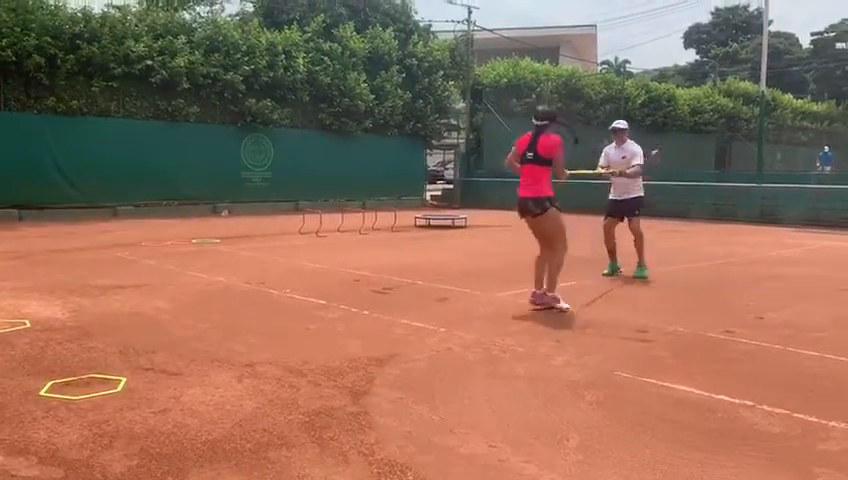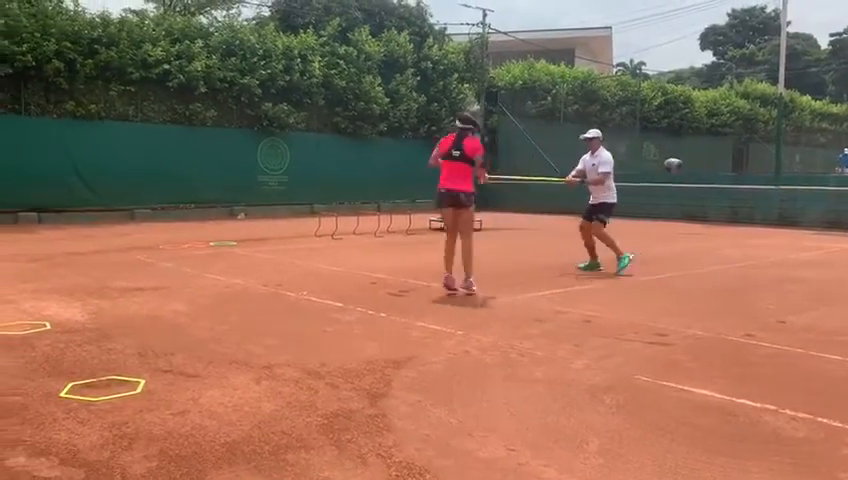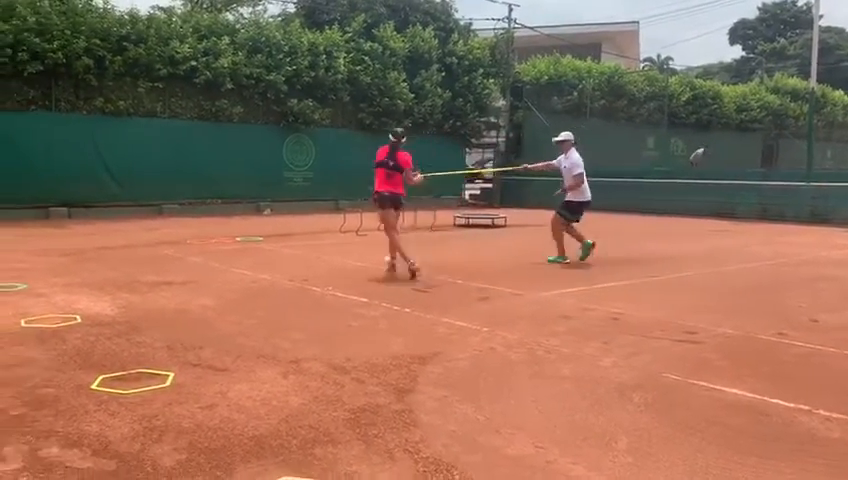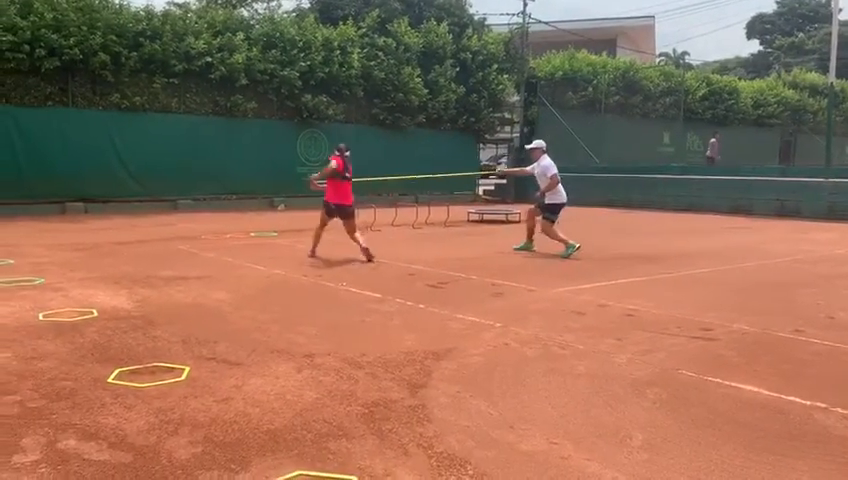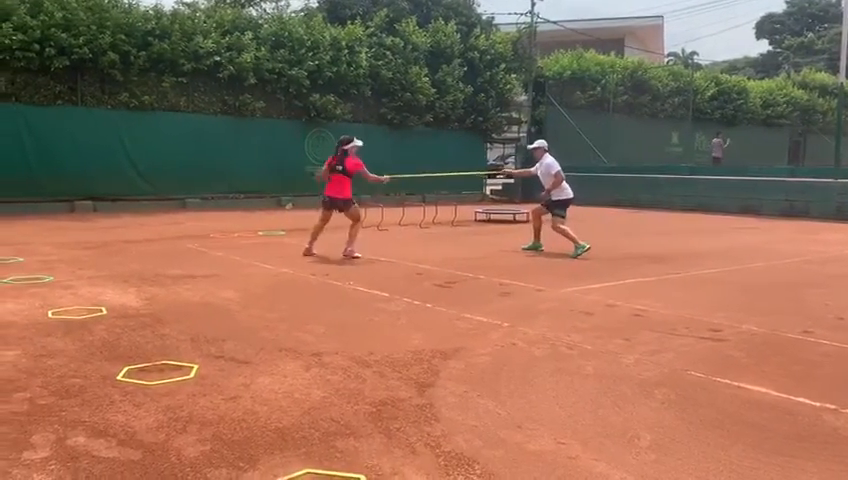
dt=0.5s
person 1, frame 1
left shoulder: (524, 139)
right shoulder: (554, 140)
left elbow: (509, 163)
right elbow: (560, 173)
right wrist: (562, 173)
left hip: (523, 199)
right hip: (541, 199)
left knee: (546, 246)
right knee: (560, 245)
left ankle: (538, 292)
right ankle: (549, 294)
person 1, frame 2
left shoulder: (446, 140)
right shoulder: (476, 143)
left elbow: (432, 162)
right elbow: (479, 171)
right wrist: (484, 176)
left hip: (445, 192)
right hip: (464, 193)
left knee: (451, 236)
right knee: (466, 238)
left ankle: (449, 276)
right ankle: (467, 281)
person 1, frame 3
left shoulder: (381, 151)
right shoulder: (406, 157)
right elbow: (409, 181)
right wrist: (418, 177)
left hip: (382, 195)
right hip: (397, 196)
left knee: (392, 233)
right knee: (392, 230)
left ankle: (410, 262)
right ankle: (392, 261)
person 1, frame 4
left shoulder: (335, 161)
right shoulder: (349, 168)
left elbow: (332, 167)
left wrist: (315, 177)
right wrist: (320, 187)
left hip: (331, 203)
right hip: (347, 205)
left knee: (322, 225)
right knee: (353, 232)
left ankle: (313, 250)
right ankle: (363, 246)
person 1, frame 5
left shoulder: (333, 158)
right shoulder: (355, 162)
left elbow: (322, 175)
right elbow: (369, 177)
right wrist: (382, 179)
left hip: (328, 197)
right hip: (344, 199)
left knee: (322, 222)
right knee: (357, 221)
left ankle: (309, 247)
right ankle: (349, 250)
person 2, frame 1
left shoulder: (635, 149)
right shoulder: (608, 150)
left elbow: (638, 172)
right elbow: (601, 168)
left wrist: (622, 173)
right wrist: (603, 171)
left hip: (634, 195)
right hip: (616, 195)
left knee: (634, 227)
right knee: (608, 227)
left ankle: (641, 265)
right ankle: (614, 265)
person 2, frame 2
left shoulder: (605, 157)
right shoulder: (586, 158)
left elbow: (601, 179)
right elbow: (577, 172)
left wrist: (581, 180)
right wrist: (571, 177)
left hip: (606, 200)
right hip: (595, 200)
left knee: (596, 230)
right knee: (584, 228)
left ankle: (622, 256)
right ankle: (594, 261)
person 2, frame 3
left shoulder: (574, 159)
right shoulder: (564, 158)
left elbow: (579, 181)
right elbow: (549, 165)
left wrist: (564, 190)
right wrist: (530, 167)
left hip: (577, 199)
right hip: (577, 198)
left knee: (555, 222)
right knee: (563, 223)
left ankle: (561, 256)
right ankle: (585, 243)
person 2, frame 4
left shoulder: (546, 163)
right shoulder: (538, 165)
left elbow: (555, 181)
right elbow: (524, 171)
left wrist: (542, 192)
right wrist: (506, 171)
left hip: (555, 200)
right hip: (550, 199)
left knee: (546, 228)
right knee: (531, 213)
left ankle: (570, 245)
right ankle: (529, 243)
person 2, frame 5
left shoulder: (549, 162)
right shoulder: (540, 165)
left elbow: (560, 178)
right elbow: (528, 172)
left wrist: (547, 191)
right wrist: (510, 172)
left hip: (562, 197)
right hip: (554, 197)
left knee: (557, 225)
right knee: (535, 212)
left ankle: (580, 245)
right ankle: (537, 243)
